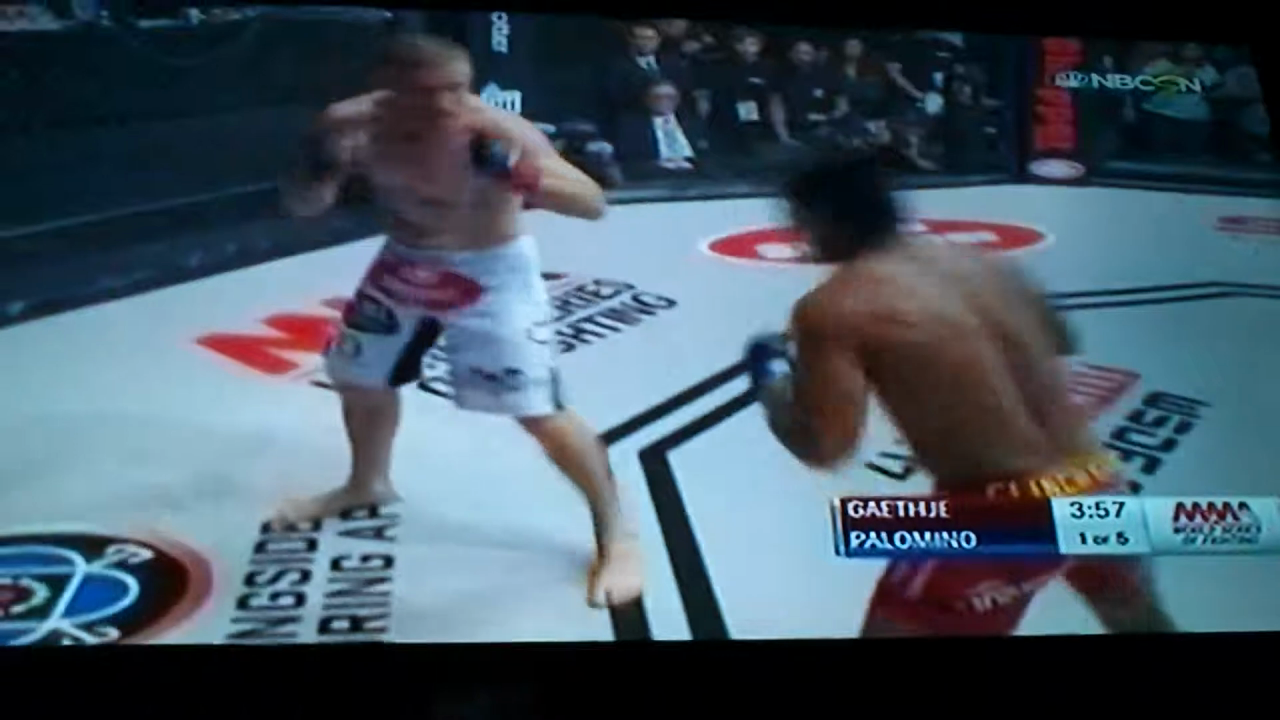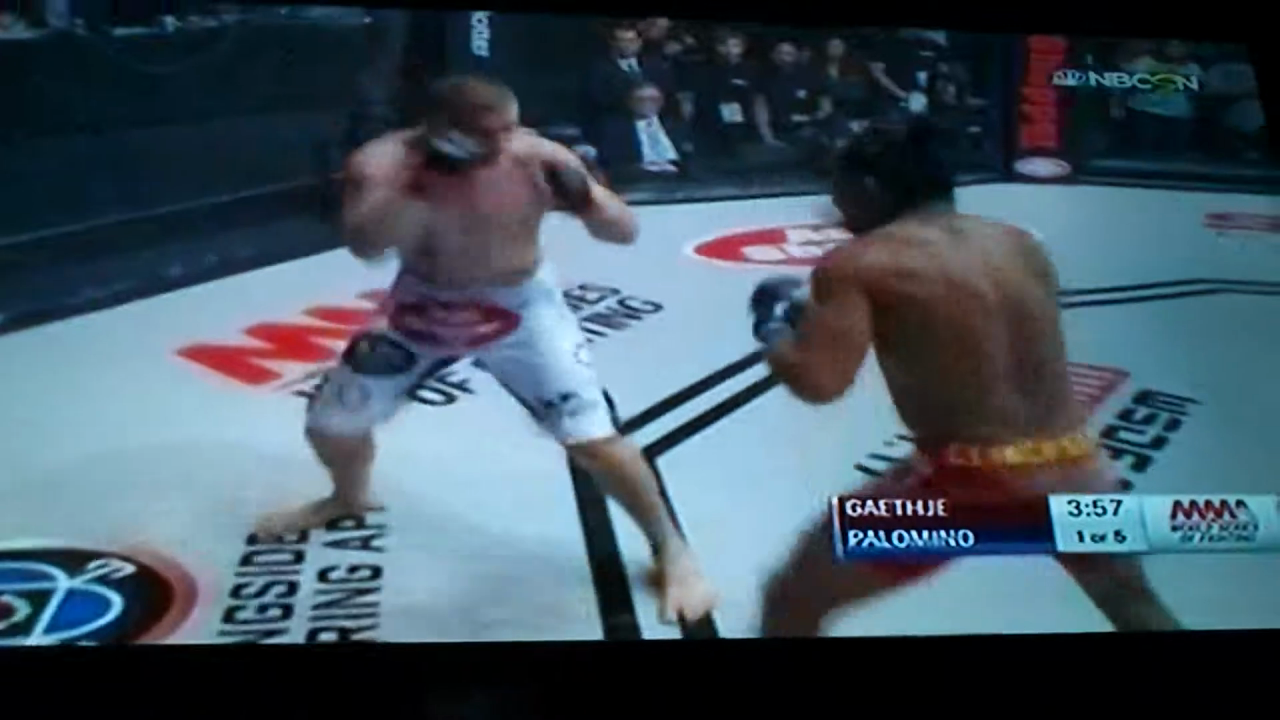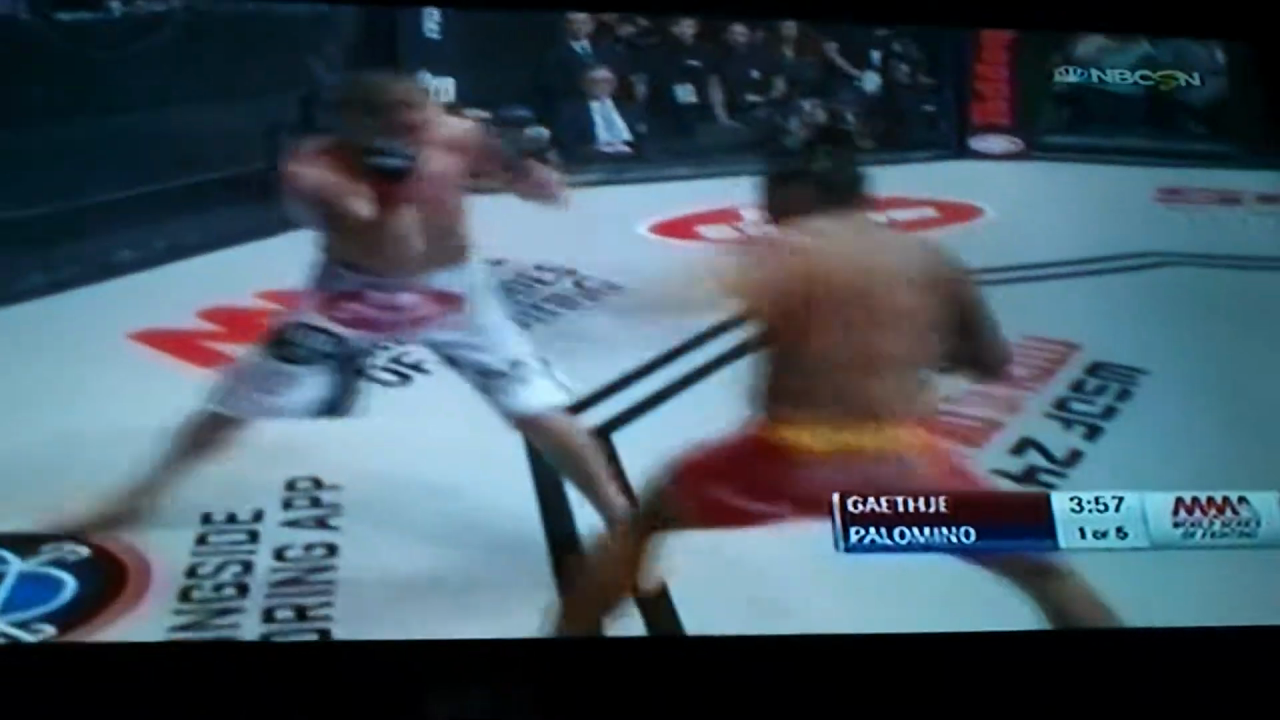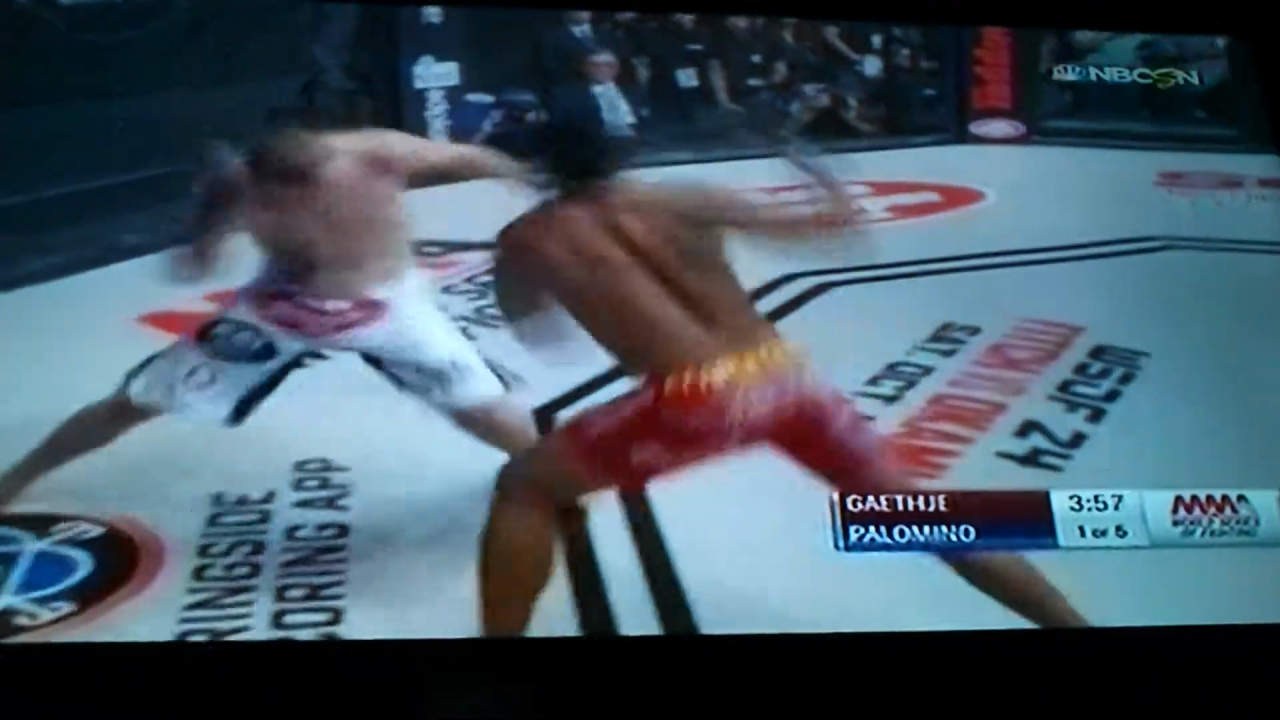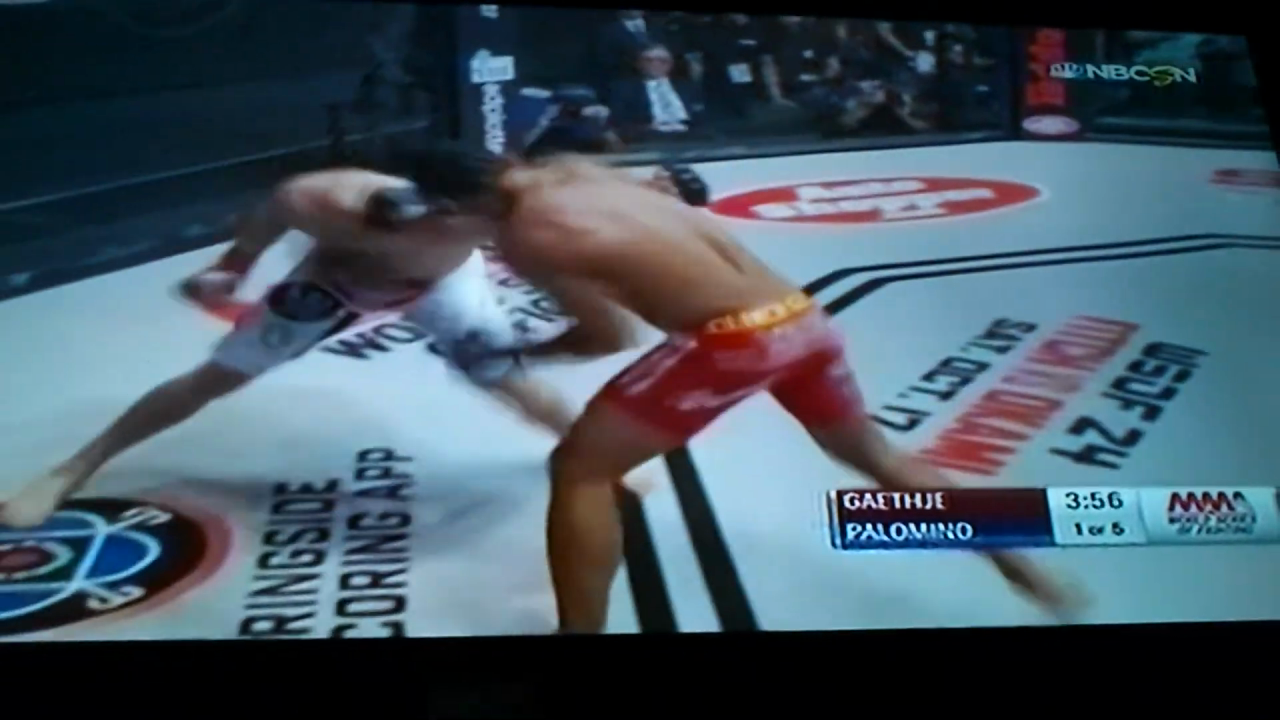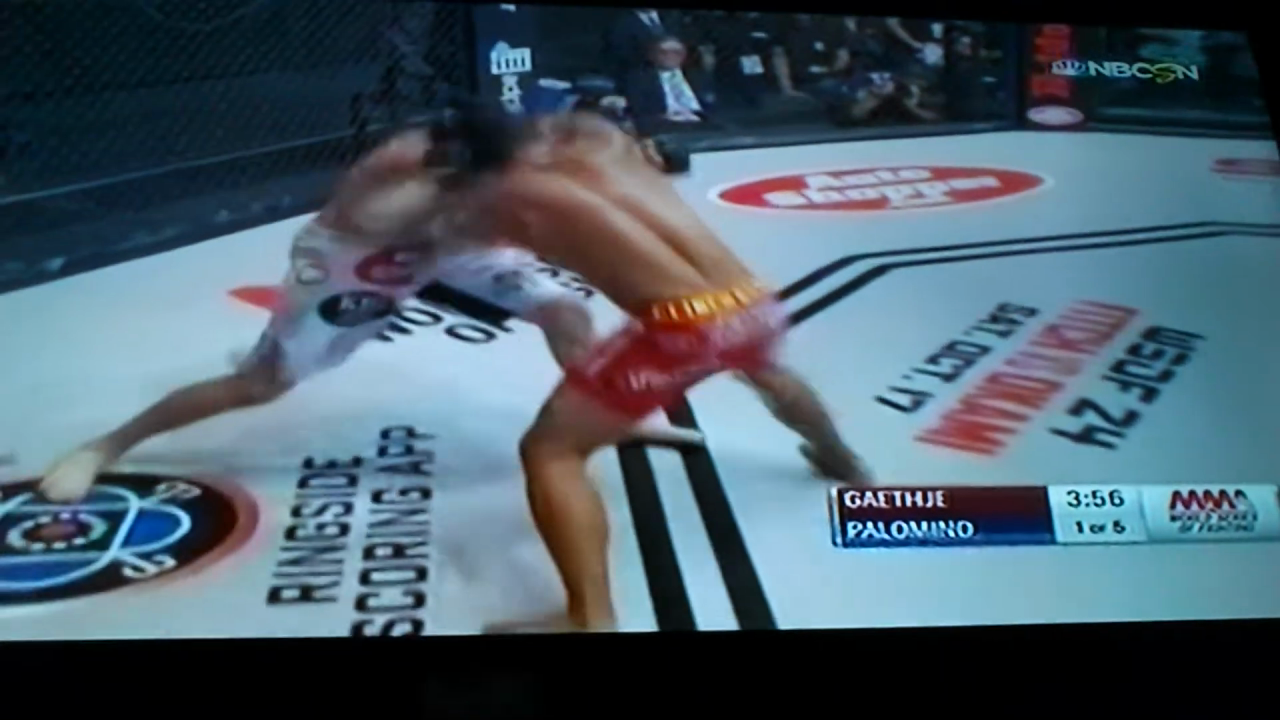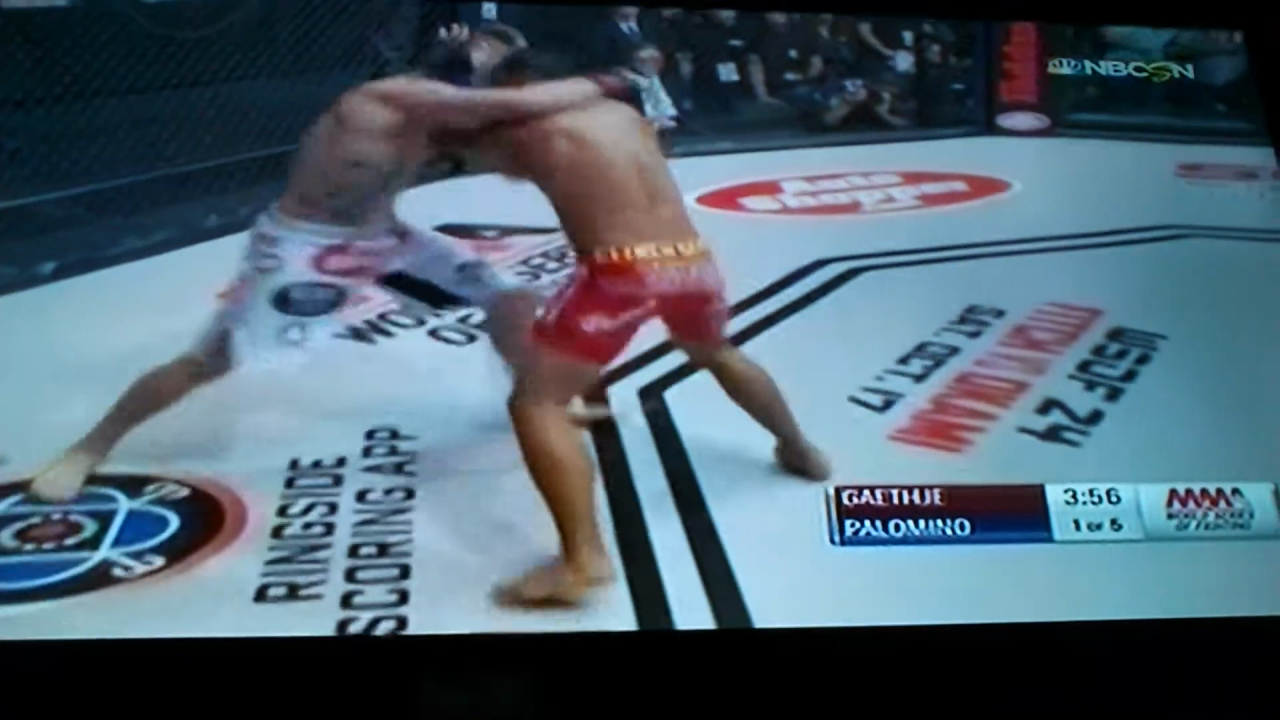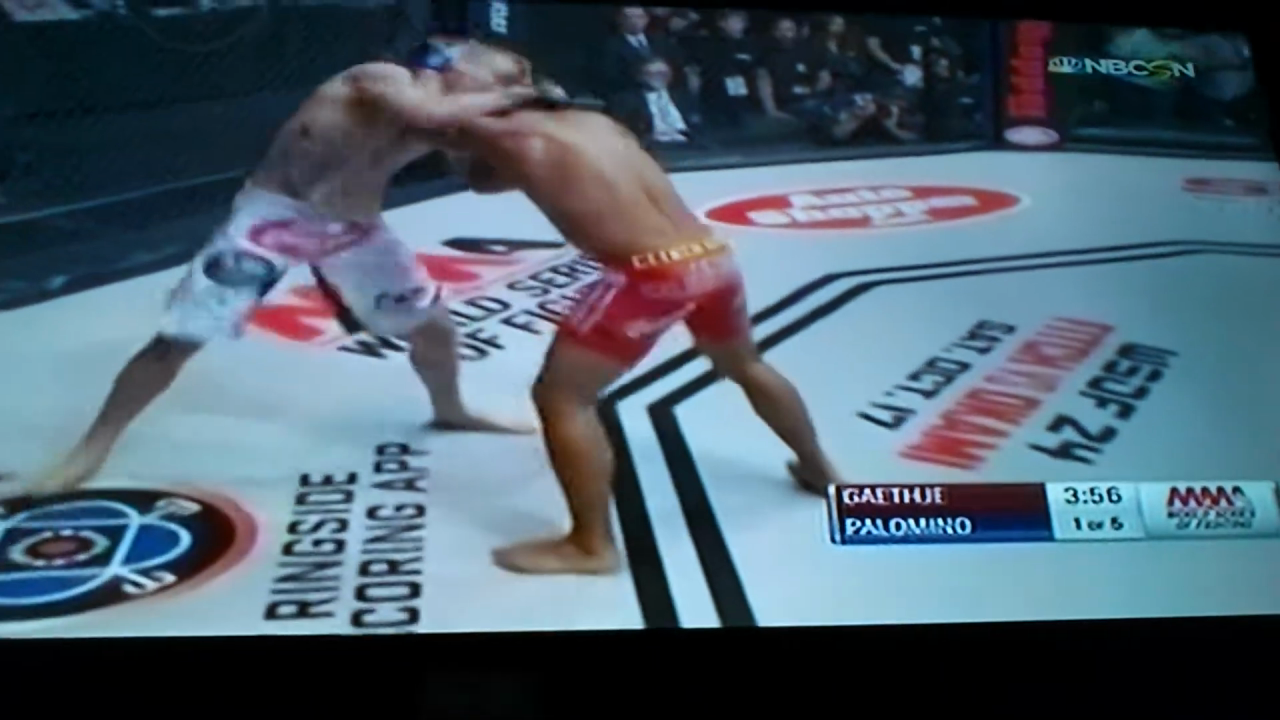
dt=0.2s
person 1, frame 1
left shoulder: (500, 131)
right shoulder: (349, 121)
left elbow: (593, 203)
right elbow: (308, 202)
left wrist: (526, 180)
right wrist: (317, 174)
left hip: (490, 271)
right hip: (403, 264)
left knee: (538, 413)
right knee: (361, 382)
left ankle: (616, 534)
right ankle: (367, 485)
person 1, frame 2
left shoulder: (539, 159)
right shoulder: (383, 161)
left elbow: (626, 231)
right elbow: (368, 246)
left wrist: (584, 196)
right wrist: (425, 184)
left hip: (518, 304)
right hip: (420, 304)
left knee: (593, 440)
right knee: (331, 425)
left ankle: (671, 552)
right ankle: (350, 497)
person 1, frame 3
left shoulder: (457, 138)
right shoulder: (312, 173)
left elbow: (551, 195)
right elbow: (395, 248)
left wrist: (522, 160)
right wrist: (396, 190)
left hip: (451, 293)
right hip: (351, 294)
left knee: (541, 414)
right knee: (234, 406)
left ankle: (621, 522)
right ankle: (154, 487)
person 1, frame 4
left shoulder: (378, 154)
right shoulder: (232, 183)
left elbow: (472, 159)
right elbow: (196, 266)
right wrist: (218, 215)
left hip: (386, 301)
right hip: (285, 301)
left knee: (484, 409)
right knee: (138, 401)
person 1, frame 5
left shoulder: (482, 207)
right shoulder: (318, 200)
right elbow: (272, 211)
right wrist: (229, 270)
left hip: (442, 278)
right hip: (342, 271)
left knee: (511, 384)
right knee: (218, 376)
right ankle: (76, 468)
person 1, frame 6
right shoulder: (423, 160)
right elbow: (367, 221)
left hip: (420, 245)
right hip: (345, 258)
left knee: (563, 310)
right knee: (261, 383)
right ankle: (106, 447)
person 1, frame 7
left shoulder: (430, 114)
right shoulder: (399, 99)
right elbow: (519, 104)
right wrist: (592, 85)
left hip: (379, 233)
right hip: (305, 245)
left knee: (505, 301)
right knee: (209, 361)
right ankle: (88, 449)
person 1, frame 8
left shoulder: (423, 121)
right shoulder: (376, 80)
right elbow: (434, 111)
right wrist: (512, 93)
left hip: (353, 228)
right hip: (269, 220)
left knee: (433, 326)
right knee: (175, 340)
left ankle: (450, 413)
right ankle: (95, 444)
person 2, frame 1
left shoulder: (831, 310)
right shoulder: (988, 268)
left elbow: (824, 448)
right elbow: (1062, 342)
left wrist: (771, 384)
right hip: (1097, 490)
right knee: (1135, 616)
person 2, frame 2
left shoulder: (854, 265)
right shoulder: (1019, 245)
left elbow: (817, 381)
left wrist: (773, 328)
left hip: (968, 483)
right hip: (1077, 471)
left knee: (793, 599)
right knee: (1130, 602)
person 2, frame 3
left shoulder: (779, 253)
right shoulder: (933, 261)
right elbow: (994, 362)
left hip: (793, 463)
right hip: (906, 461)
left knee: (642, 519)
right knee: (1039, 570)
person 2, frame 4
left shoulder: (527, 241)
left elbow: (529, 329)
right elbow: (828, 222)
right wrist: (824, 182)
left hip: (697, 407)
right hip: (778, 379)
left knee: (523, 489)
right ankle: (1071, 624)
person 2, frame 5
left shoulder: (529, 239)
right shoulder: (567, 170)
left hip: (729, 344)
right hip: (801, 320)
left knee: (579, 471)
right knee: (866, 450)
right ankle: (1015, 562)
person 2, frame 6
left shoulder: (502, 199)
right shoulder: (599, 139)
left hip: (682, 327)
right hip: (752, 302)
left knee: (549, 452)
right knee: (761, 368)
left ankle: (591, 619)
right ankle: (841, 458)
person 2, frame 7
left shoulder: (530, 129)
right shoulder: (624, 114)
left hip: (623, 274)
right hip: (693, 261)
left knee: (535, 403)
right knee: (715, 353)
left ankle: (584, 560)
right ankle: (800, 451)
person 2, frame 8
left shoulder: (513, 136)
right shoulder: (596, 122)
left hip: (650, 275)
right hip: (713, 259)
left knee: (560, 400)
right knee: (743, 364)
right ankle: (816, 466)
